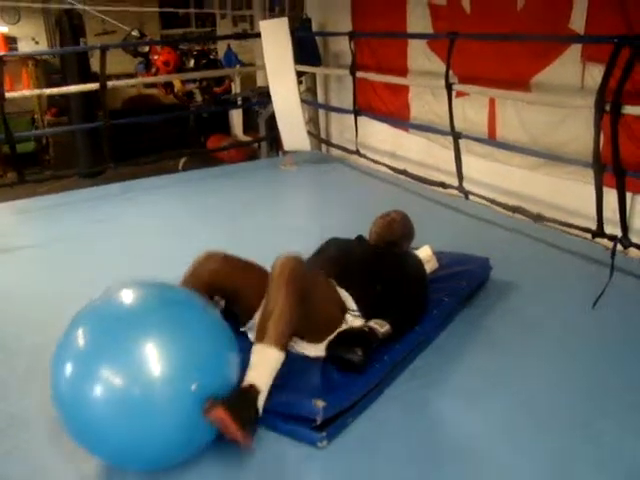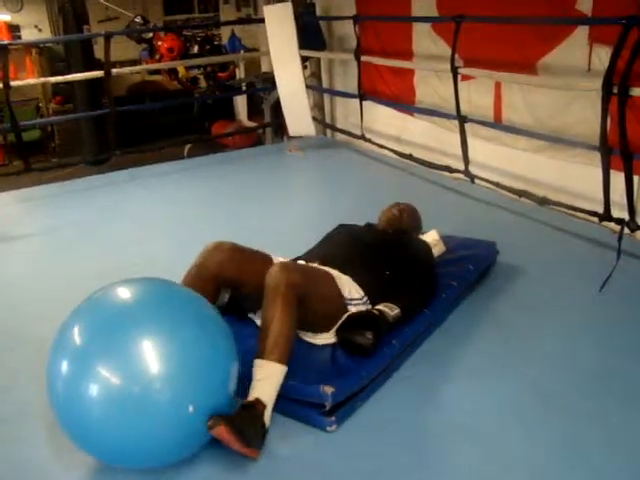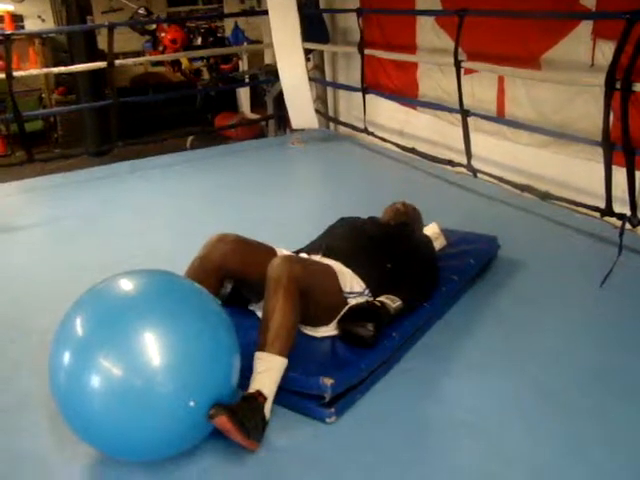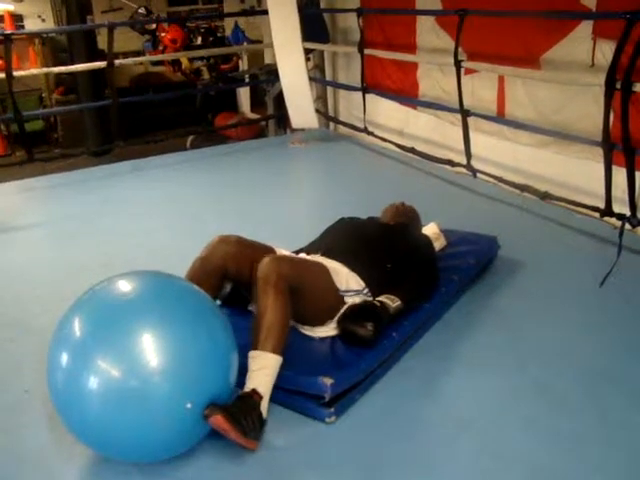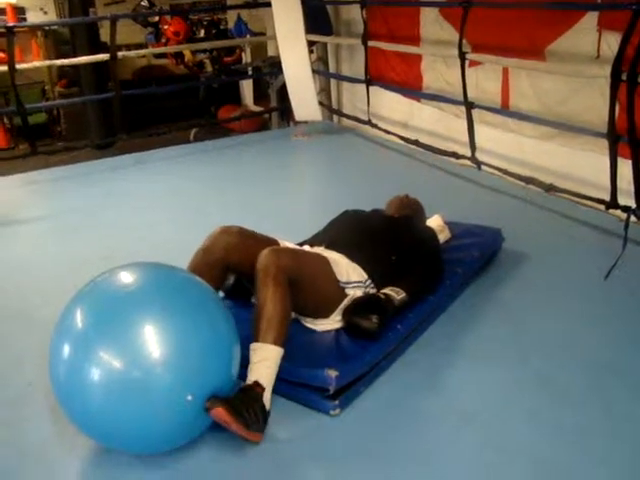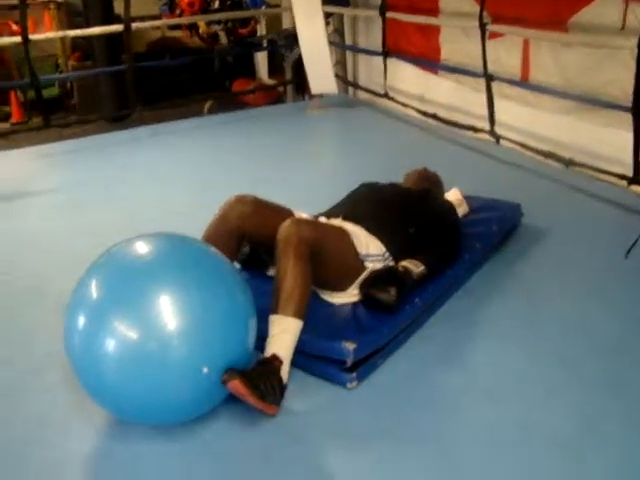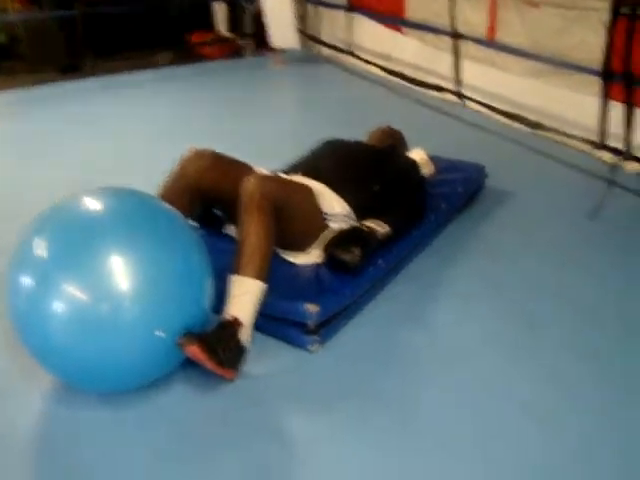
dt=0.3s
person 1, frame 1
left shoulder: (405, 263)
right shoulder: (339, 244)
left elbow: (410, 309)
left wrist: (372, 332)
right wrist: (230, 301)
left hip: (338, 320)
left knee: (288, 268)
right knee: (212, 265)
left ankle: (248, 401)
person 1, frame 2
left shoulder: (414, 250)
right shoulder: (347, 230)
left elbow: (420, 292)
left wrist: (381, 316)
right wrist: (238, 290)
left hip: (346, 292)
left knee: (284, 277)
right knee: (219, 255)
left ankle: (256, 415)
person 1, frame 3
left shoulder: (416, 244)
right shoulder: (349, 223)
left elbow: (421, 283)
left wrist: (383, 308)
right wrist: (243, 279)
left hip: (347, 283)
right hip: (300, 267)
left knee: (285, 268)
right knee: (223, 247)
left ankle: (258, 406)
person 1, frame 4
left shoulder: (415, 244)
right shoulder: (349, 223)
left elbow: (422, 282)
left wrist: (383, 308)
right wrist: (244, 282)
left hip: (345, 283)
right hip: (299, 268)
left knee: (275, 269)
right knee: (225, 248)
left ankle: (254, 406)
person 1, frame 5
left shoulder: (419, 236)
right shoulder: (353, 216)
left elbow: (426, 275)
left wrist: (387, 300)
right wrist: (244, 274)
left hip: (348, 273)
left knee: (274, 260)
right knee: (227, 238)
left ankle: (257, 398)
person 1, frame 6
left shoulder: (437, 209)
right shoulder: (372, 189)
left elbow: (445, 248)
left wrist: (405, 274)
right wrist: (262, 244)
left hip: (366, 250)
right hip: (321, 235)
left knee: (296, 231)
right knee: (241, 208)
left ankle: (274, 371)
person 1, frame 7
left shoulder: (400, 168)
right shoulder: (336, 146)
left elbow: (410, 207)
right elbow: (291, 173)
left wrist: (370, 234)
right wrist: (221, 199)
left hip: (330, 206)
right hip: (280, 199)
left knee: (259, 187)
right knee: (200, 162)
left ankle: (234, 333)
